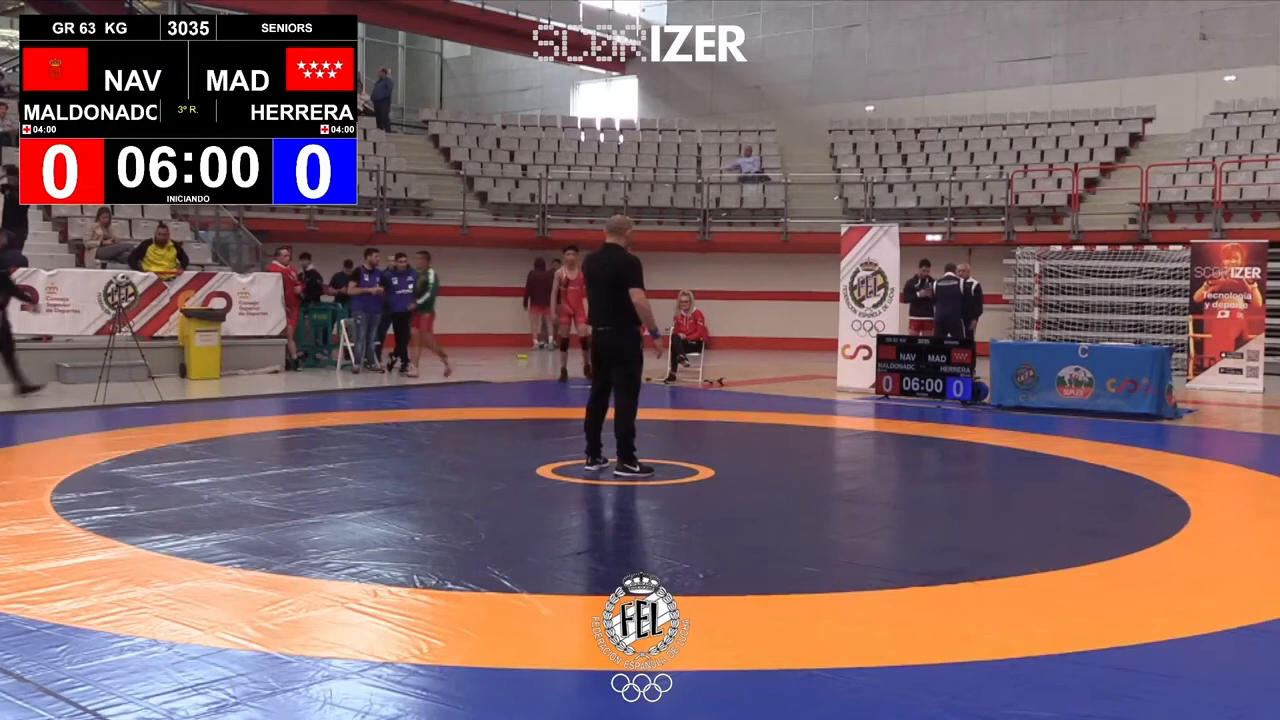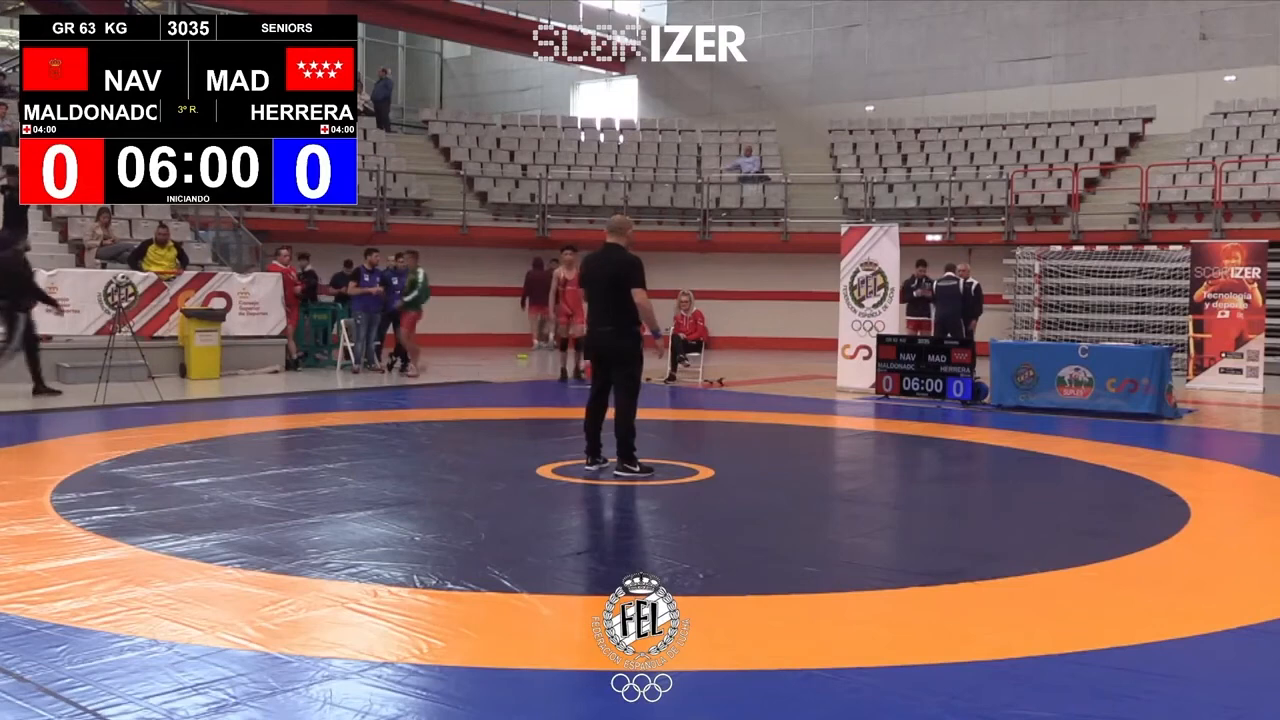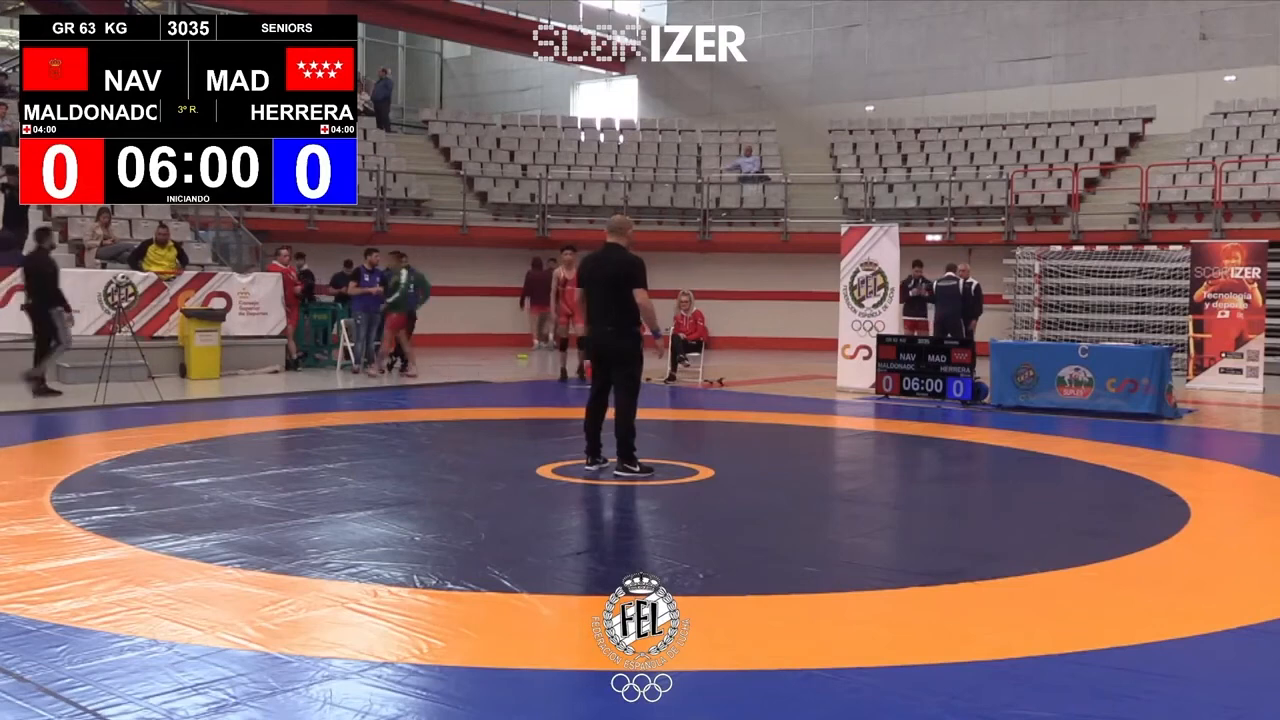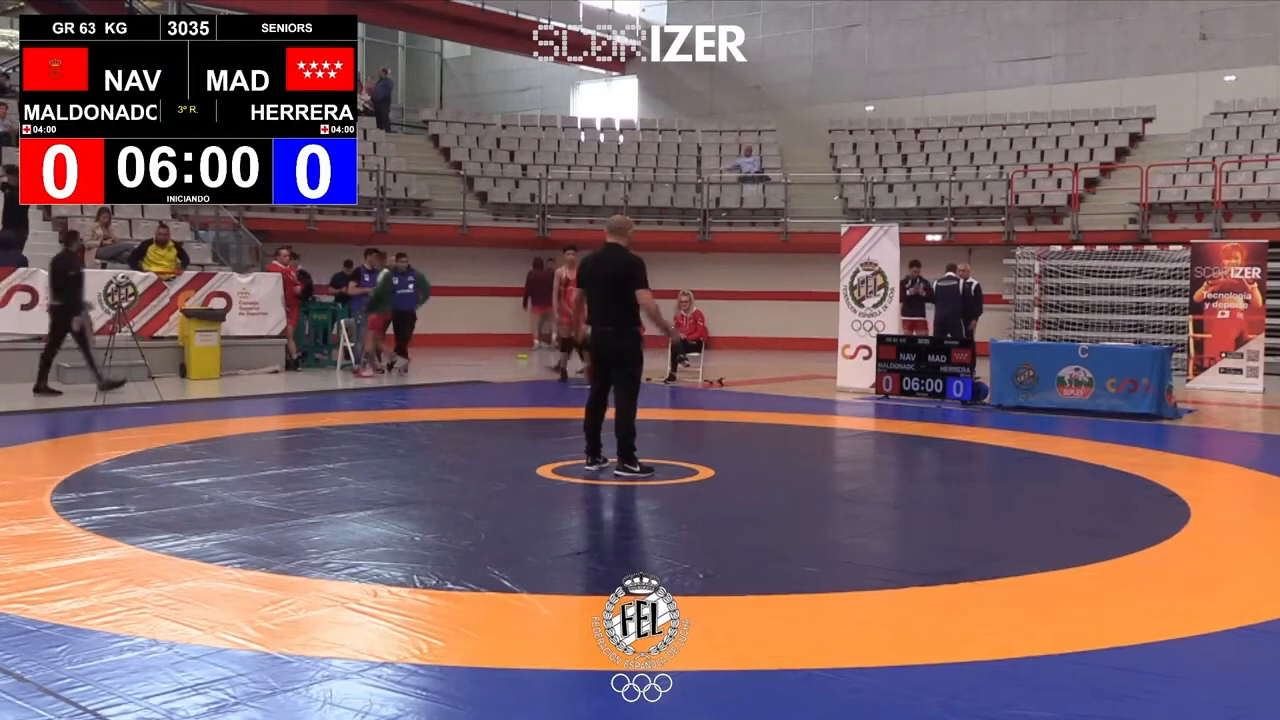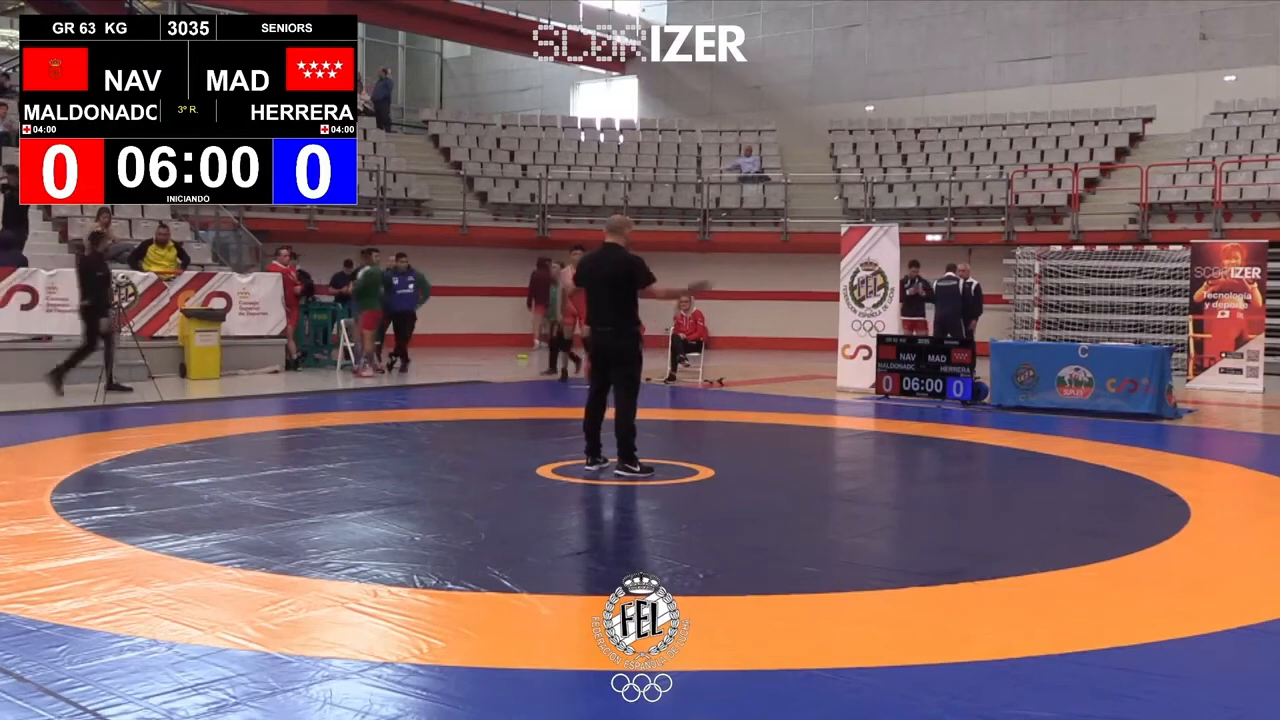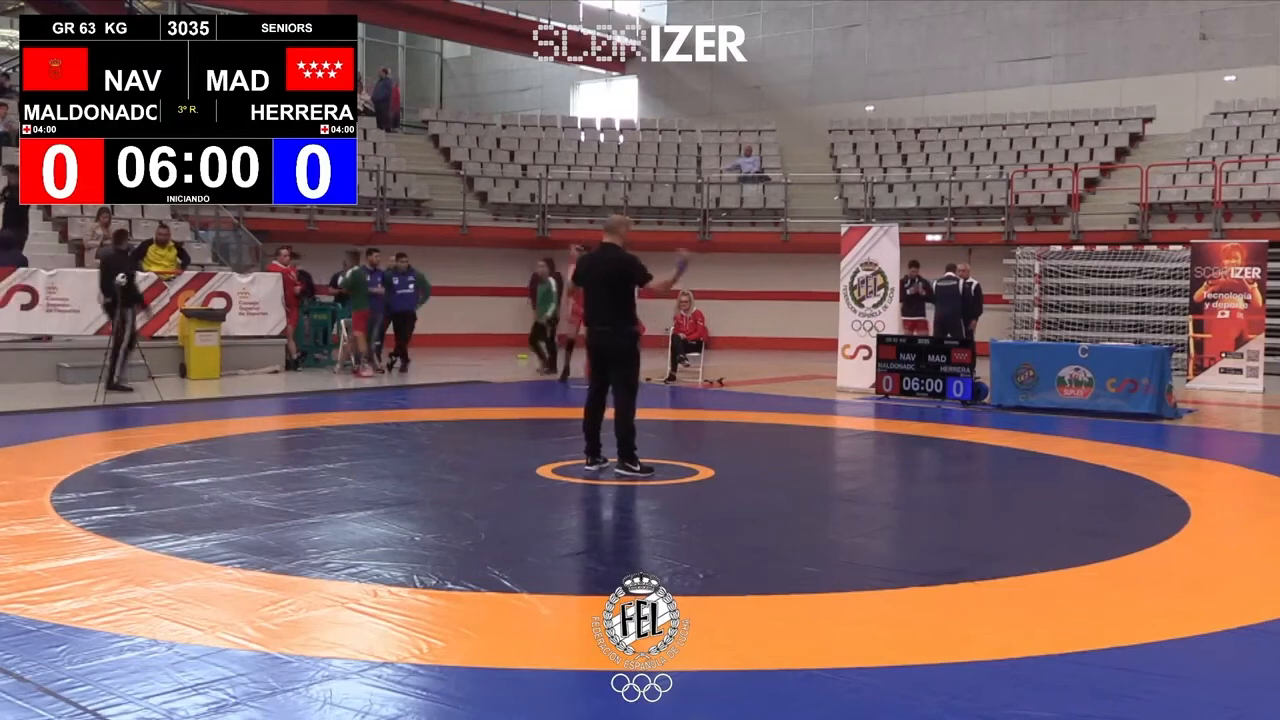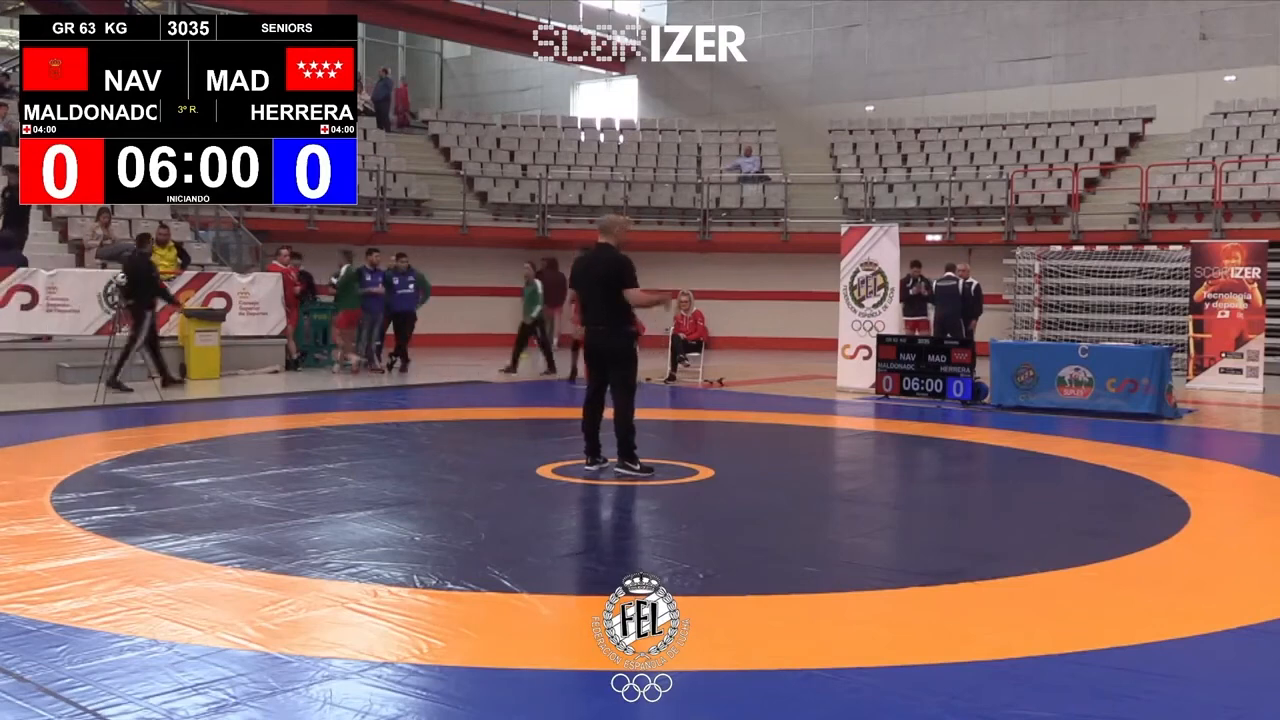
dt=0.2s
person 1, frame 1
left shoulder: (590, 262)
right shoulder: (628, 261)
right elbow: (638, 299)
right wrist: (654, 333)
left hip: (599, 336)
right hip: (624, 337)
left knee: (598, 395)
right knee: (625, 398)
left ankle: (593, 455)
right ankle: (625, 460)
person 1, frame 2
left shoulder: (589, 262)
right shoulder: (630, 262)
right elbow: (640, 300)
right wrist: (656, 333)
left hip: (597, 336)
right hip: (624, 337)
left knee: (597, 395)
right knee: (625, 398)
left ankle: (593, 455)
right ankle: (625, 460)
person 1, frame 3
left shoulder: (588, 262)
right shoulder: (632, 262)
left elbow: (579, 299)
right elbow: (641, 301)
right wrist: (657, 333)
left hip: (597, 336)
right hip: (624, 337)
left knee: (597, 395)
right knee: (625, 398)
left ankle: (593, 455)
right ankle: (625, 460)
person 1, frame 4
left shoulder: (588, 262)
right shoulder: (632, 262)
left elbow: (577, 299)
right elbow: (645, 301)
left wrist: (575, 323)
right wrist: (667, 328)
left hip: (599, 336)
right hip: (624, 337)
left knee: (597, 395)
right knee: (625, 398)
left ankle: (592, 455)
right ankle: (626, 460)
person 1, frame 5
left shoulder: (587, 262)
right shoulder: (631, 261)
left elbow: (574, 288)
right elbow: (656, 292)
right wrist: (690, 289)
left hip: (598, 336)
right hip: (624, 338)
left knee: (596, 394)
right knee: (625, 398)
left ankle: (592, 455)
right ankle: (626, 460)
person 1, frame 6
left shoulder: (585, 261)
right shoulder: (627, 261)
left elbow: (573, 286)
right elbow: (655, 288)
left wrist: (572, 263)
right wrist: (680, 269)
left hip: (595, 335)
right hip: (621, 337)
left knee: (595, 394)
right knee: (624, 397)
left ankle: (592, 455)
right ankle: (626, 459)
person 1, frame 7
left shoulder: (581, 263)
right shoulder: (620, 261)
left elbow: (573, 299)
right elbow: (635, 299)
right wrist: (661, 300)
left hip: (591, 336)
right hip: (617, 337)
left knee: (594, 395)
right knee: (623, 397)
left ankle: (592, 455)
right ankle: (627, 458)
